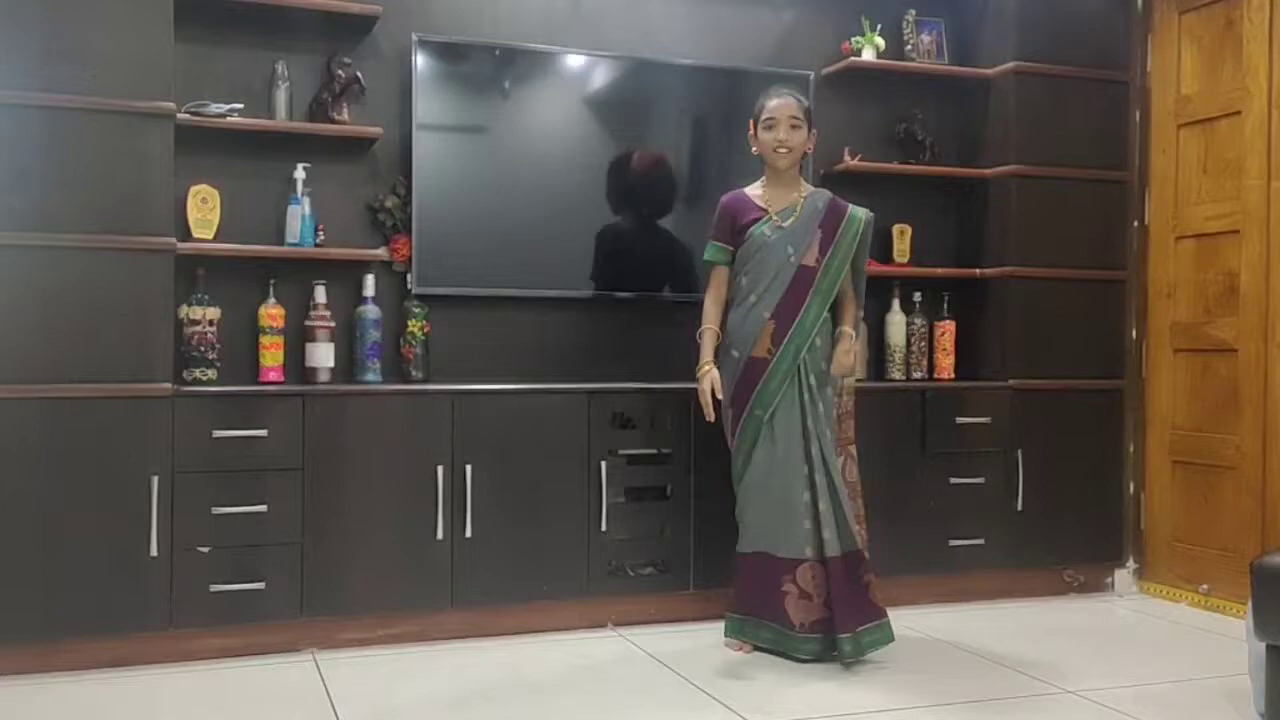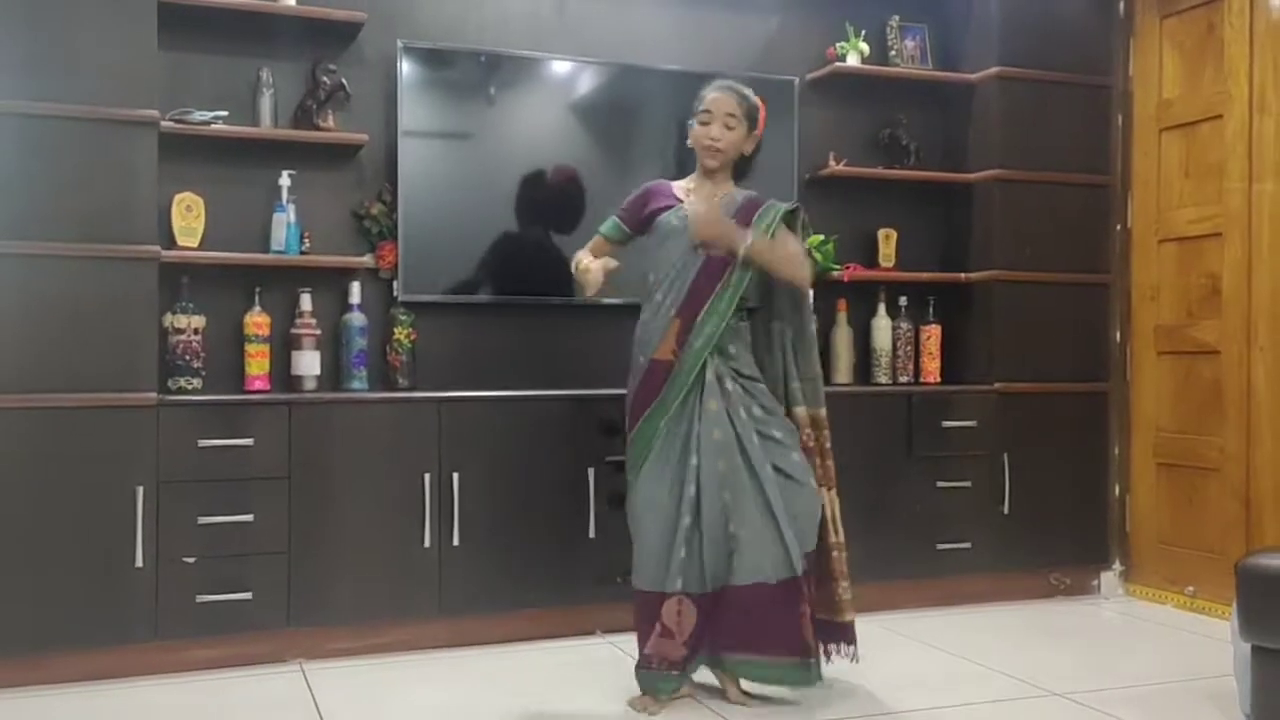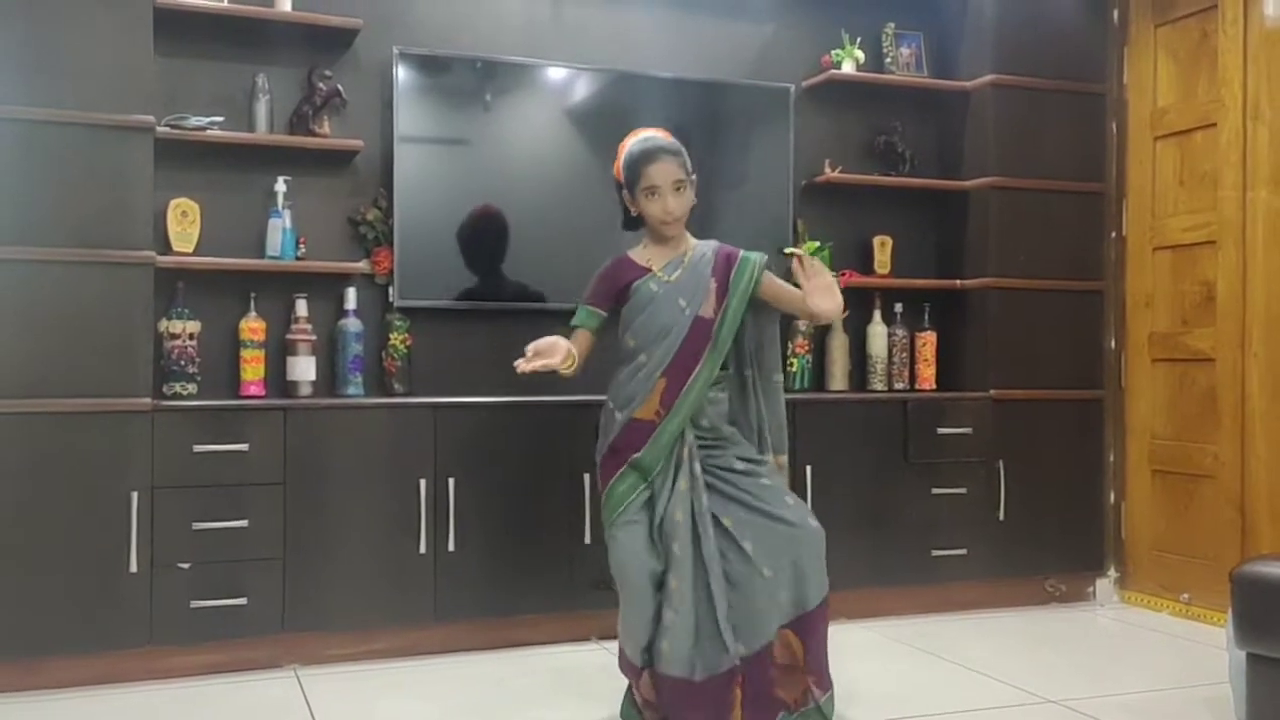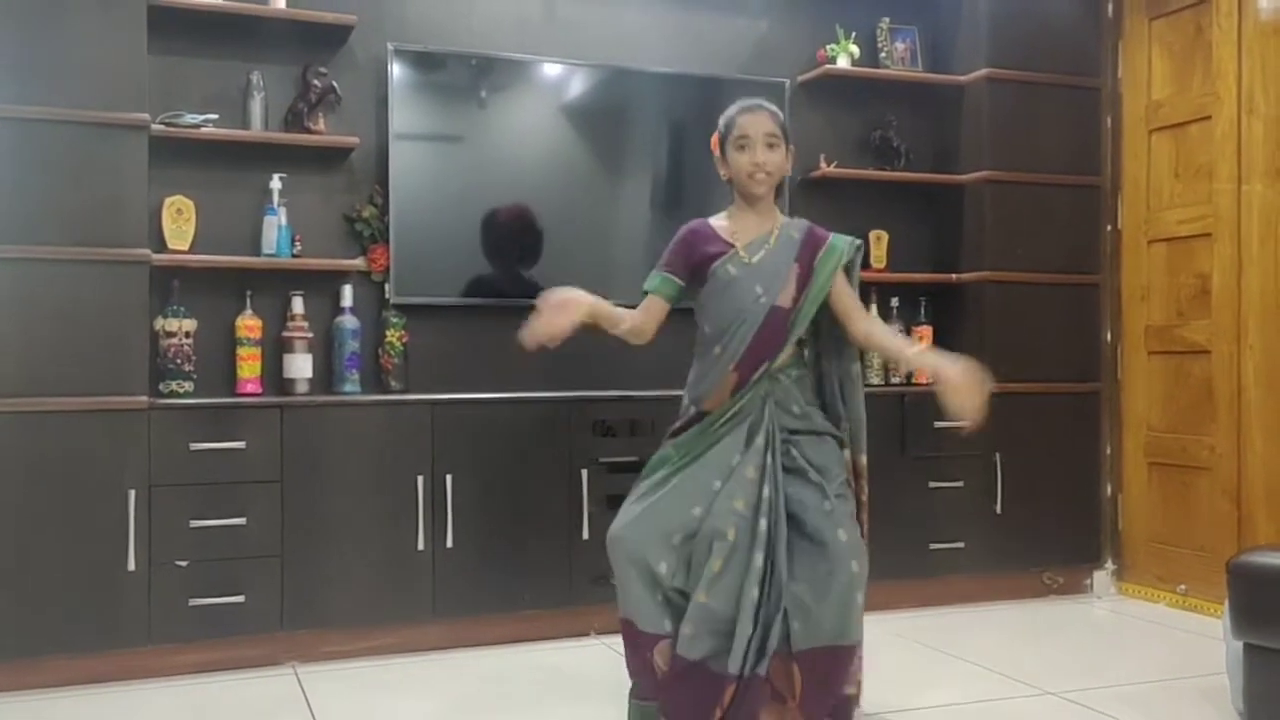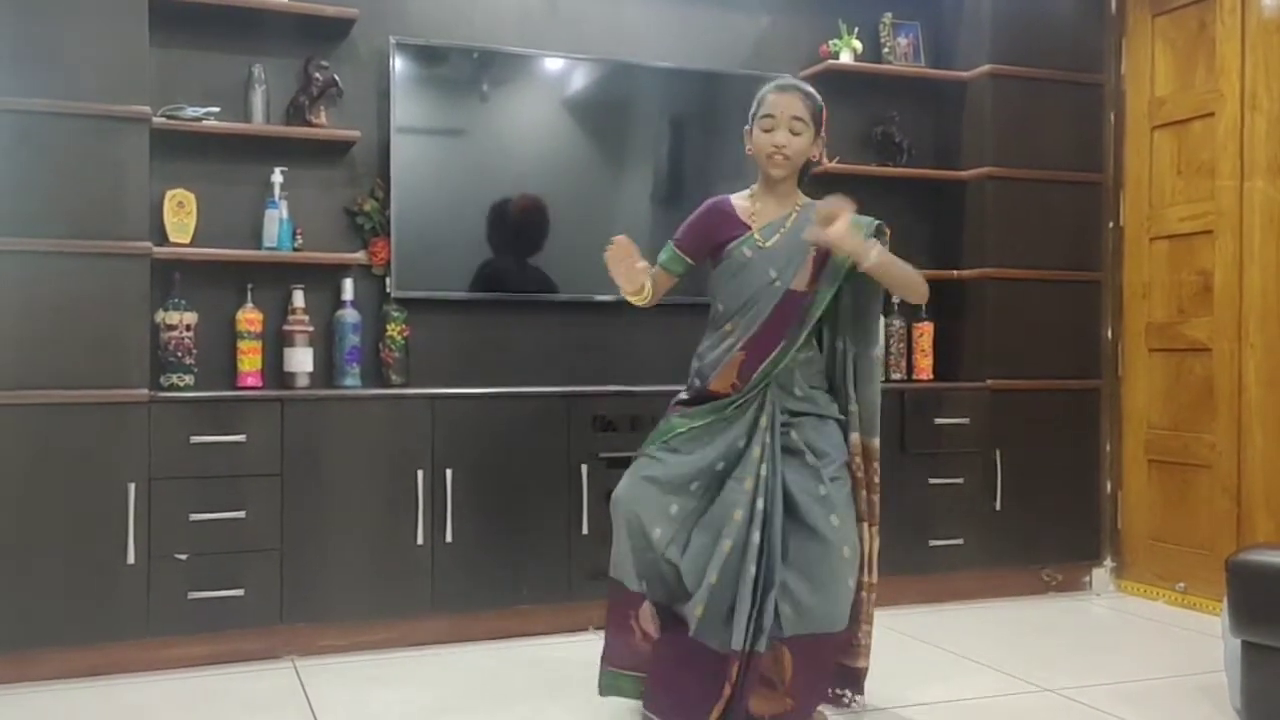
dt=1s
person 1, frame 1
left shoulder: (836, 214)
right shoulder: (734, 207)
left elbow: (846, 292)
right elbow: (717, 291)
left wrist: (848, 335)
right wrist: (707, 360)
left hip: (808, 365)
right hip: (751, 365)
left knee: (808, 485)
right knee: (763, 485)
left ankle: (807, 618)
right ankle: (761, 618)
person 1, frame 2
left shoulder: (759, 212)
right shoulder: (654, 198)
left elbow: (800, 273)
right elbow: (583, 255)
left wrist: (729, 234)
right wrist: (596, 267)
left hip: (734, 377)
right hip: (665, 379)
left knee: (772, 498)
right knee: (667, 510)
left ankle: (734, 657)
person 1, frame 3
left shoulder: (729, 264)
right shoulder: (620, 272)
left elbow: (812, 308)
right elbow: (579, 350)
left wrist: (825, 300)
right wrist: (560, 352)
left hip: (718, 438)
right hip: (642, 444)
left knee: (792, 537)
right knee: (651, 572)
person 1, frame 4
left shoulder: (815, 246)
right shoulder: (697, 240)
left elbow: (863, 327)
right elbow: (638, 328)
left wrist: (935, 363)
right wrist: (582, 306)
left hip: (794, 429)
right hip: (714, 428)
left knee: (828, 564)
right knee: (642, 541)
person 1, frame 5
left shoulder: (842, 225)
right shoulder: (717, 216)
left elbow: (912, 290)
right elbow: (648, 291)
left wrist: (862, 254)
right wrist: (634, 280)
left hip: (801, 410)
right hip: (716, 405)
left knee: (812, 550)
right knee: (642, 509)
